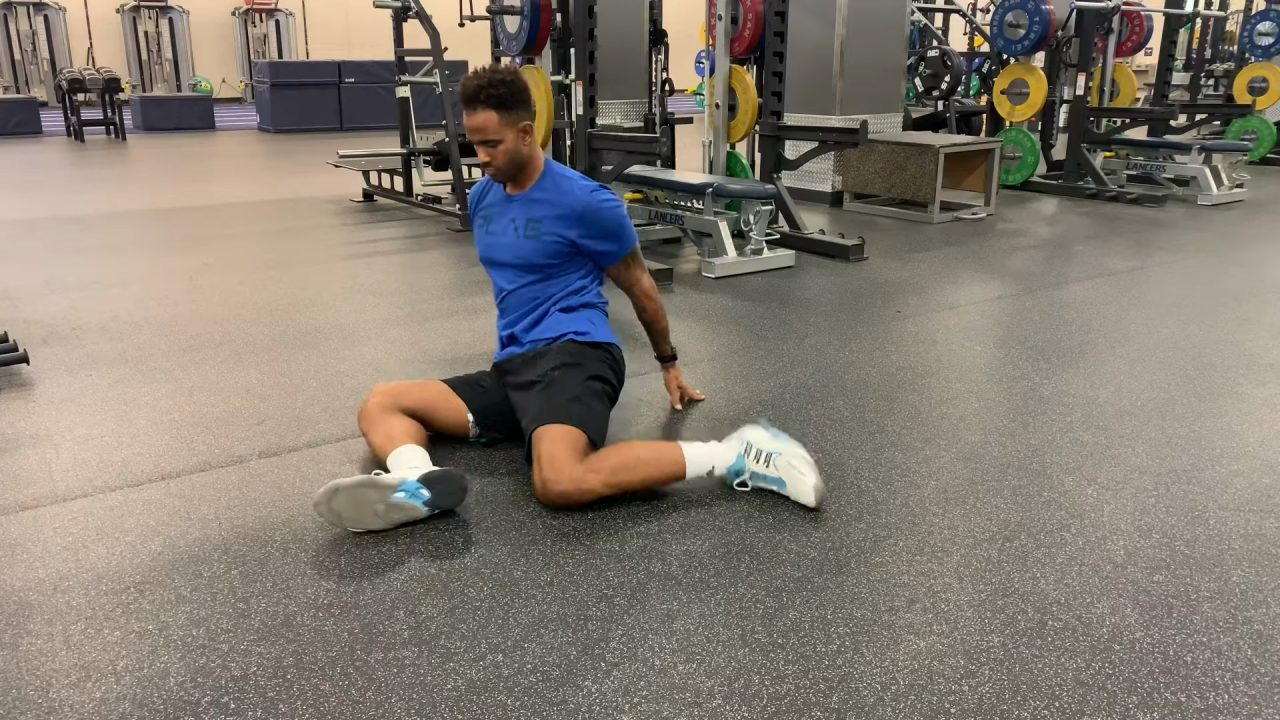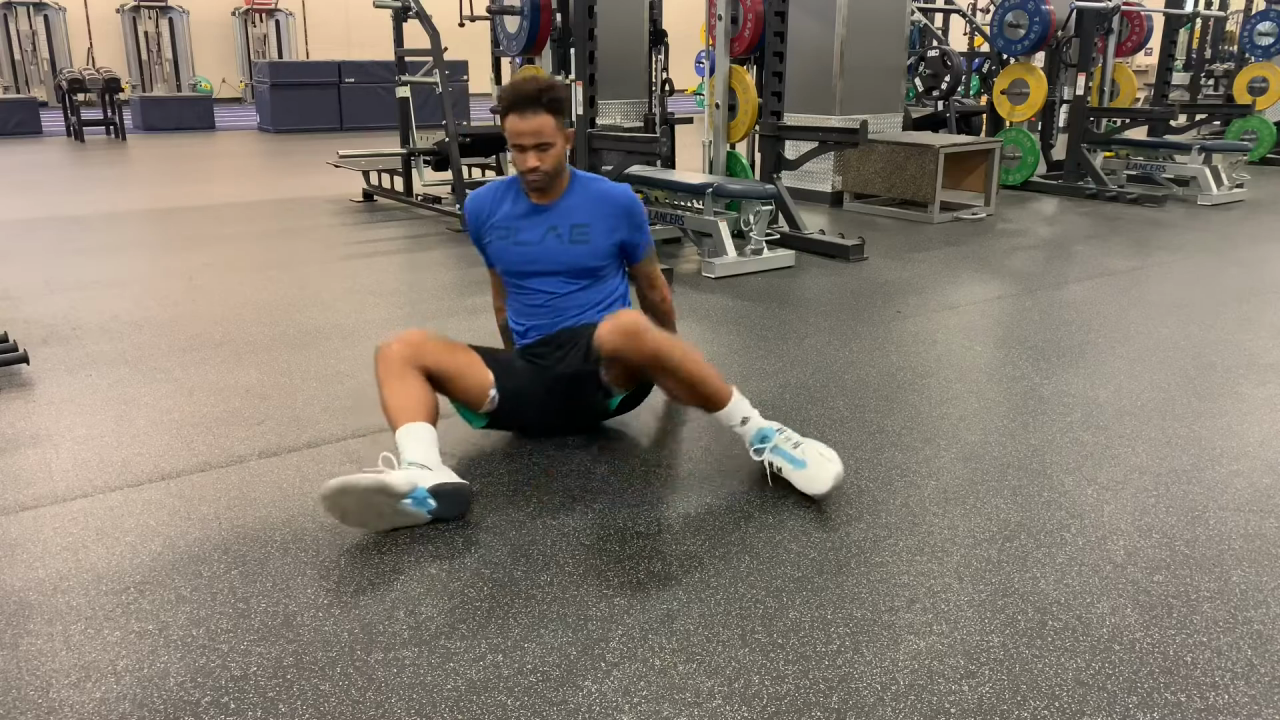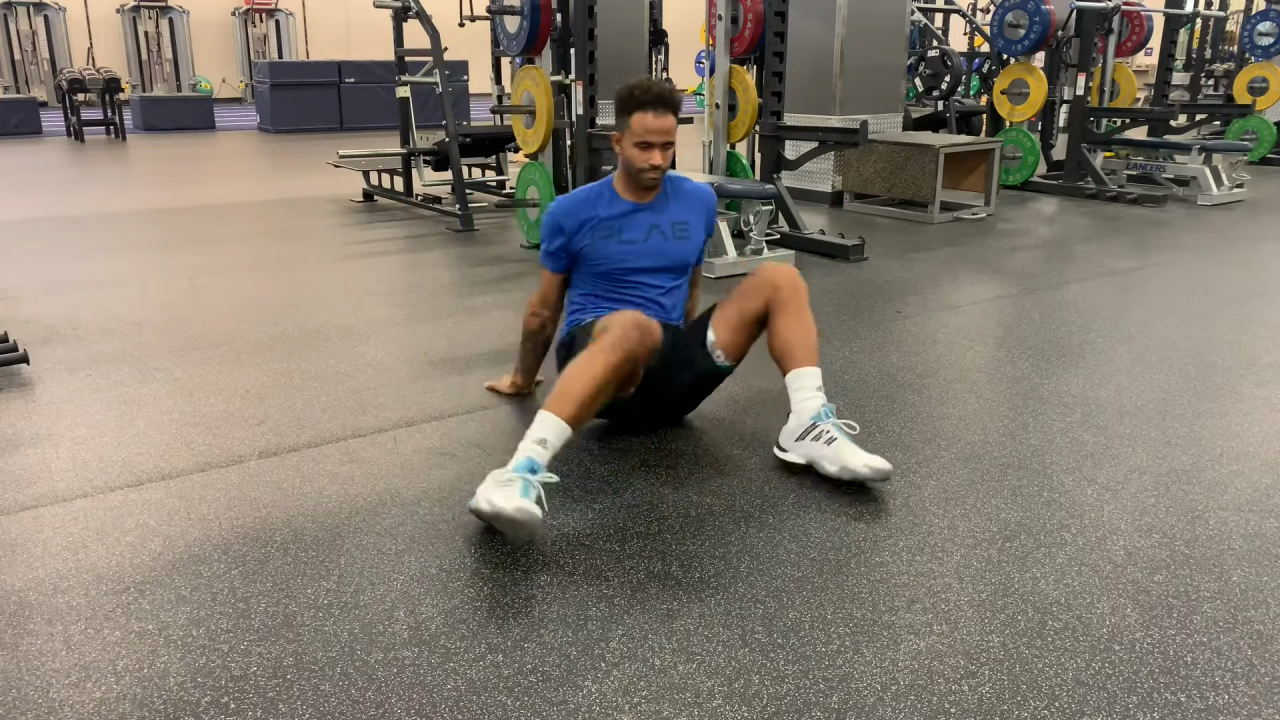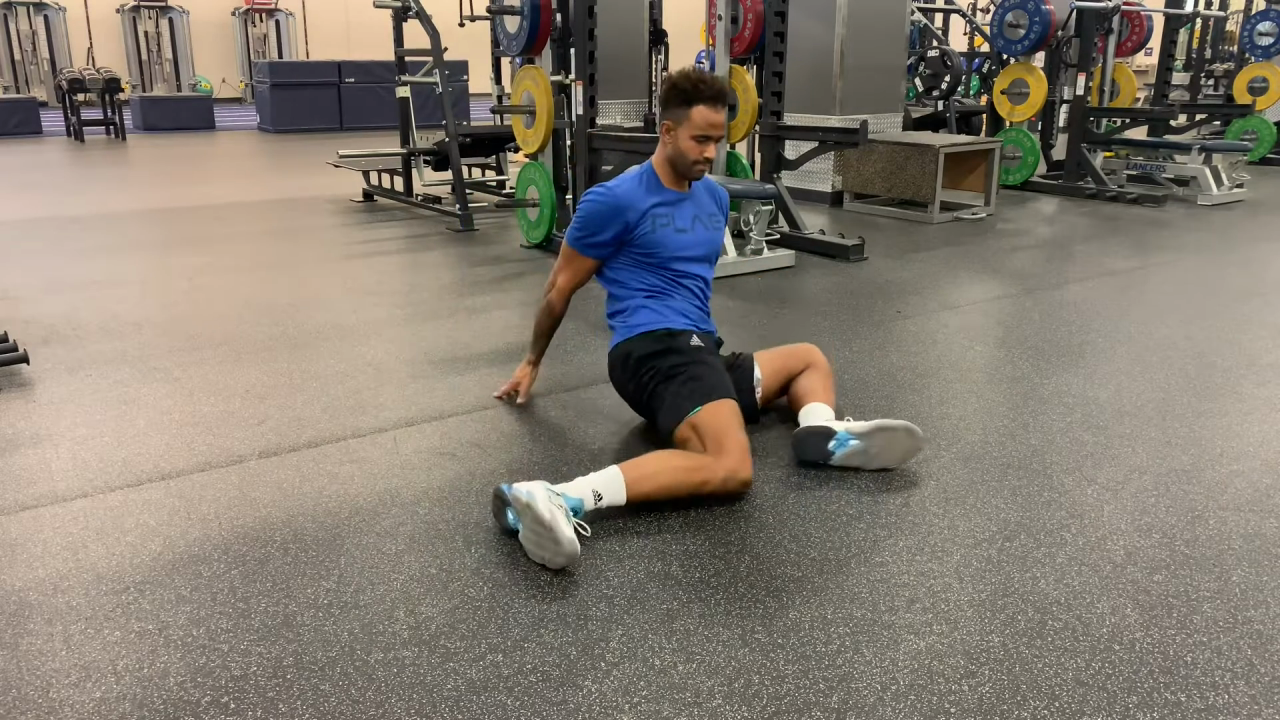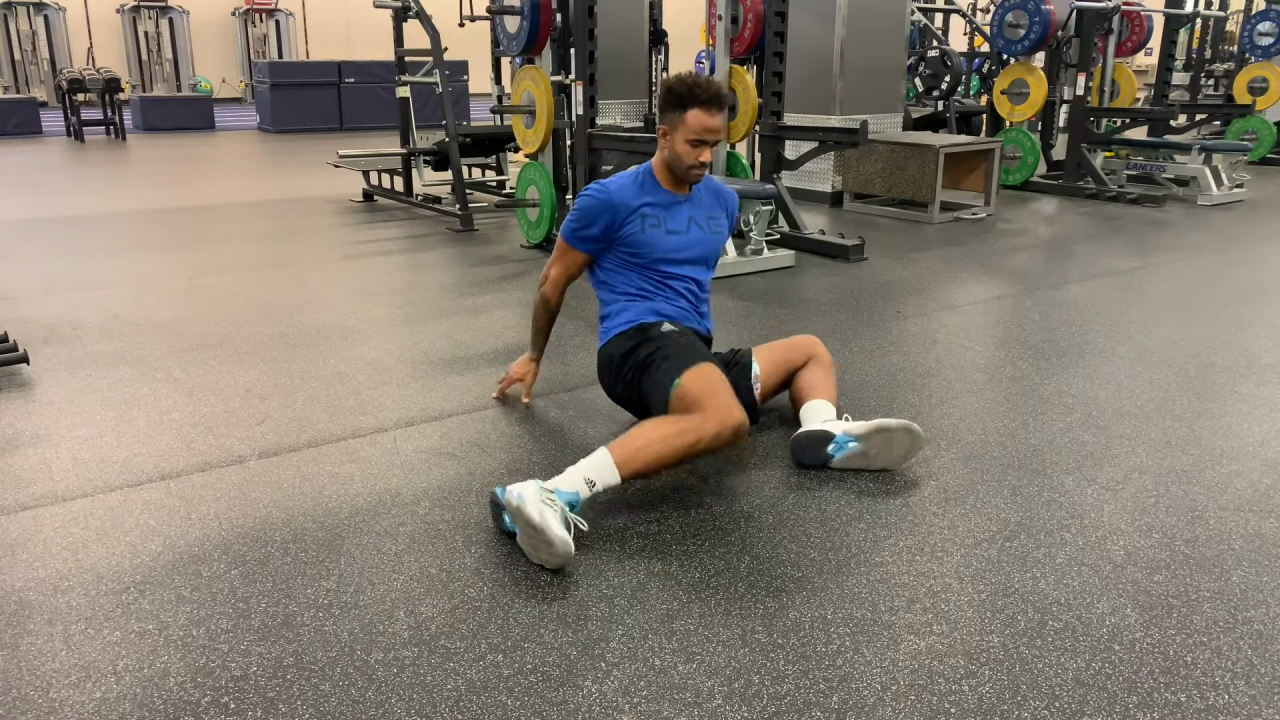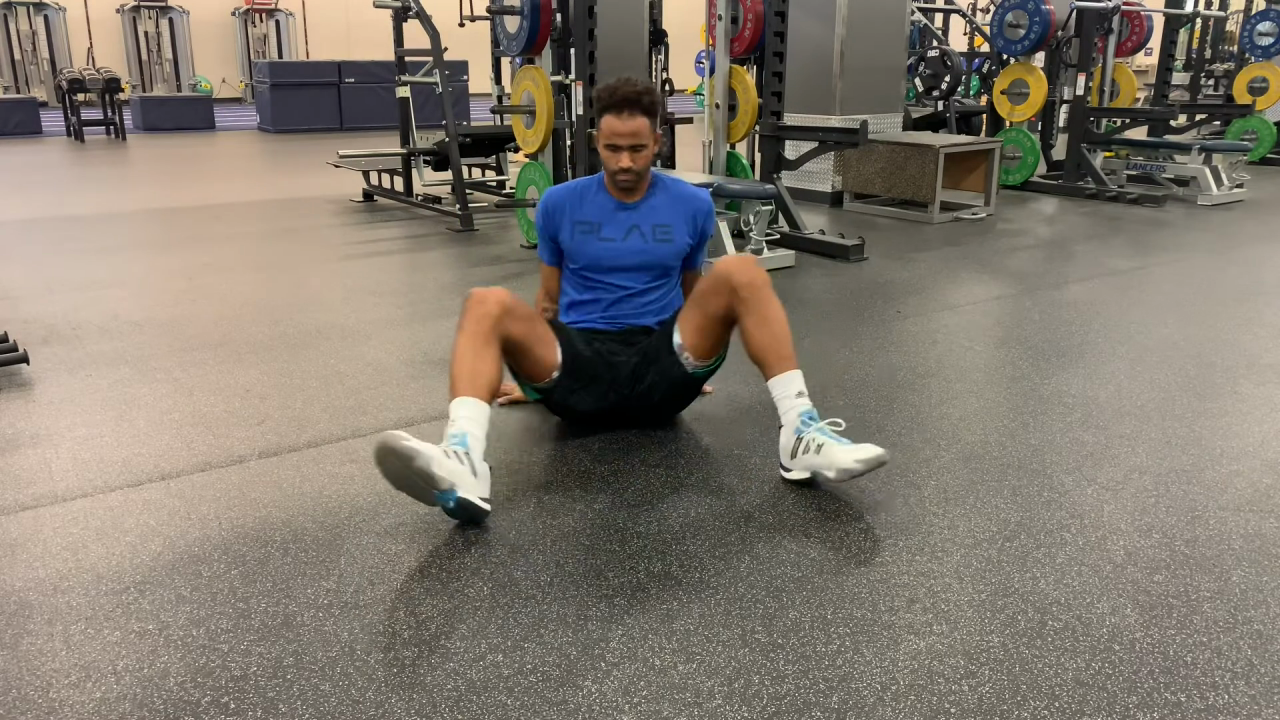
dt=0.7s
person 1, frame 1
left shoulder: (585, 203)
right shoulder: (482, 199)
left elbow: (639, 286)
left wrist: (668, 364)
left hip: (573, 356)
right hip: (514, 366)
left knee: (559, 484)
right knee: (379, 407)
left ankle: (736, 455)
right ankle: (415, 486)
person 1, frame 2
left shoulder: (615, 202)
right shoulder: (483, 207)
left elbow: (651, 283)
left wrist: (672, 363)
right wrist: (509, 377)
left hip: (609, 370)
right hip: (533, 374)
left knee: (621, 327)
right knee: (399, 351)
left ankle: (764, 439)
right ankle: (424, 482)
person 1, frame 3
left shoulder: (698, 201)
right shoulder: (571, 213)
right elbow: (545, 308)
right wrist: (522, 378)
left hip: (670, 368)
right hip: (601, 366)
left knee: (780, 280)
right knee: (633, 329)
left ankle: (809, 425)
right ankle: (521, 476)
person 1, frame 4
left shoulder: (714, 198)
right shoulder: (615, 201)
right elbow: (561, 287)
right wrist: (532, 362)
left hip: (694, 351)
right hip: (658, 351)
left knee: (811, 359)
right knee: (729, 471)
left ankle: (826, 435)
right ankle: (558, 501)
person 1, frame 5
left shoulder: (722, 200)
right shoulder: (610, 199)
right elbow: (555, 279)
right wrist: (534, 356)
left hip: (689, 347)
right hip: (643, 344)
left knee: (811, 351)
right knee: (723, 420)
left ankle: (826, 435)
right ankle: (551, 497)
person 1, frame 6
left shoulder: (691, 206)
right shoulder: (560, 205)
left wrist: (693, 366)
right wrist: (544, 370)
left hip: (662, 367)
right hip: (586, 365)
left knee: (738, 271)
right knee: (485, 304)
left ankle: (804, 435)
right ankle: (463, 468)
